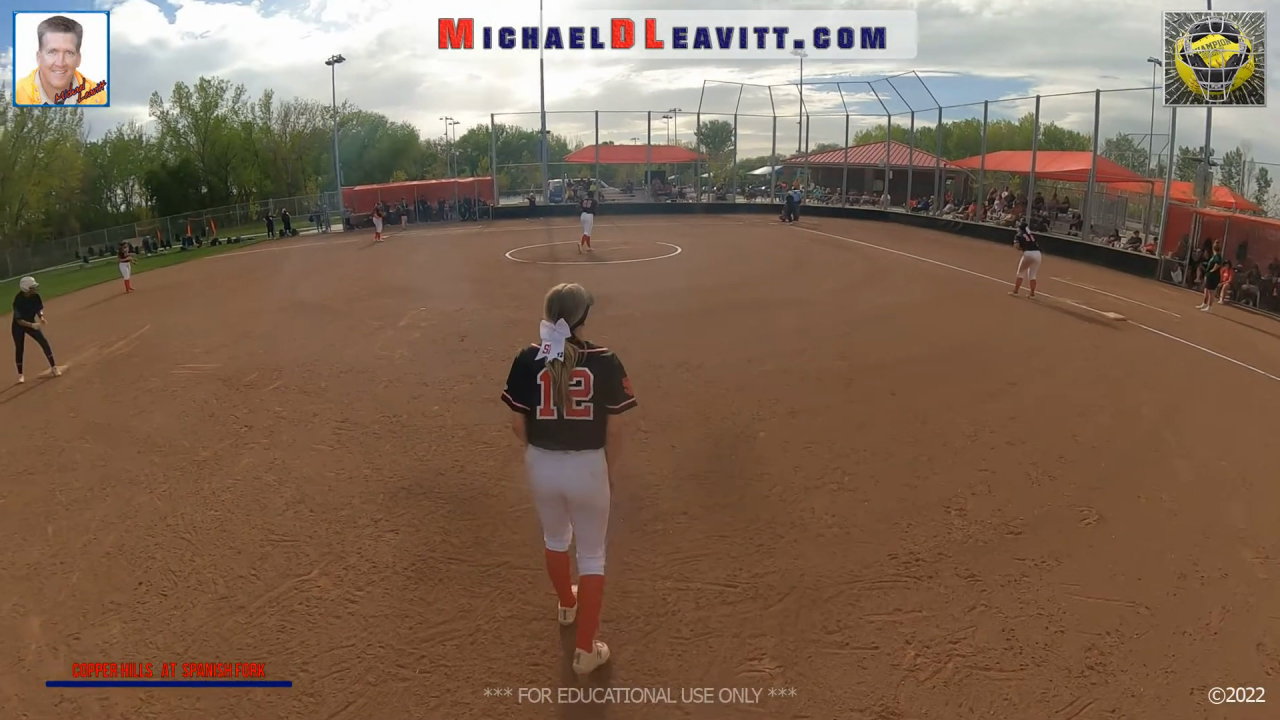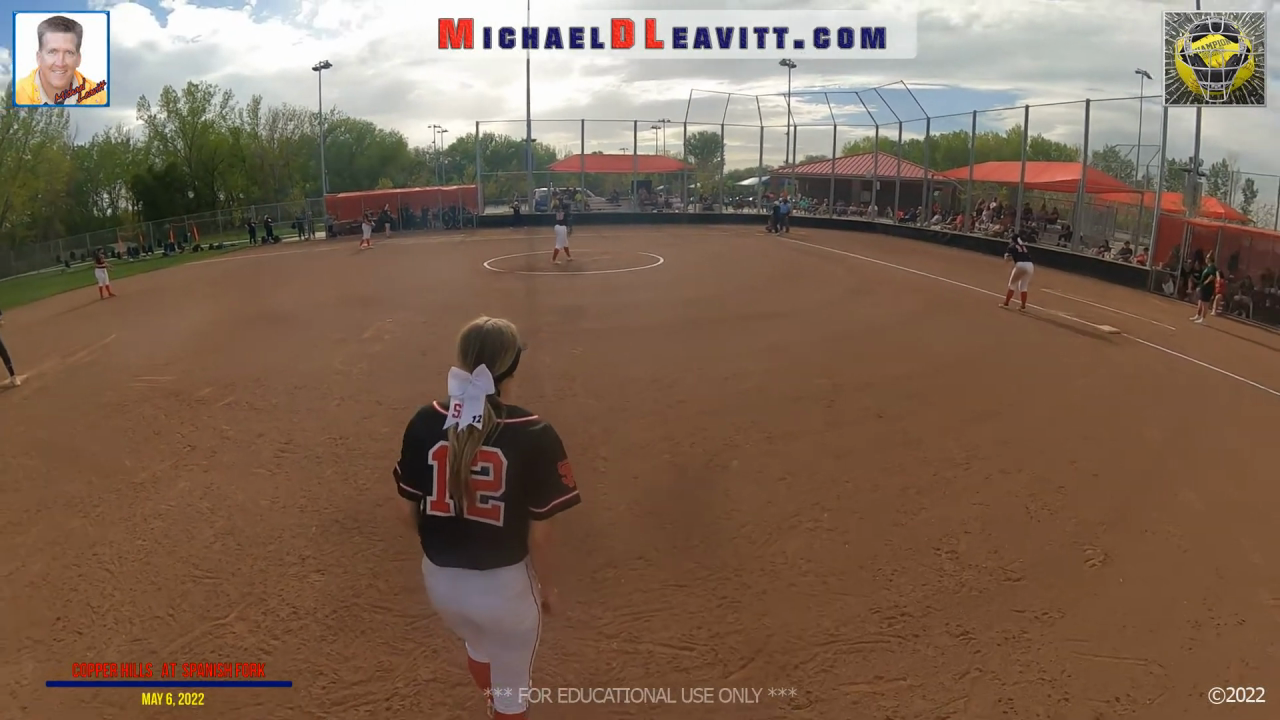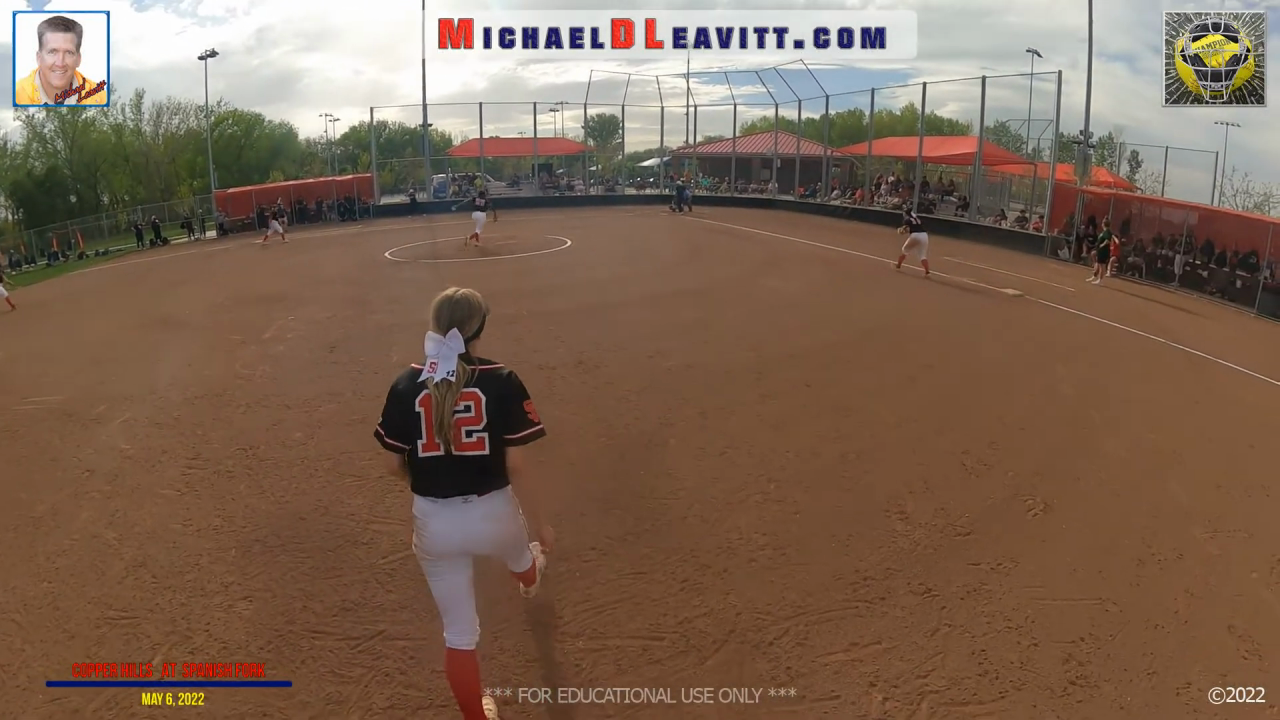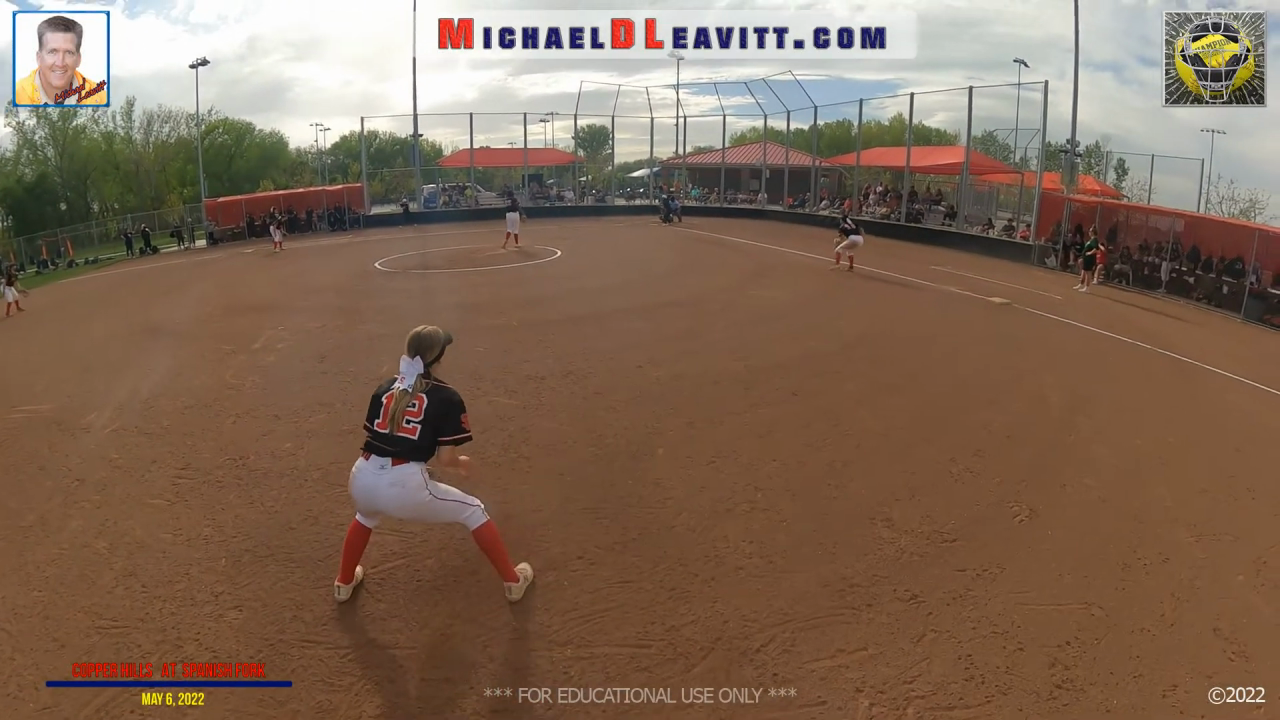
dt=1s
person 1, frame 1
left shoulder: (527, 361)
right shoulder: (604, 362)
left elbow: (518, 424)
right elbow: (613, 428)
right wrist: (609, 468)
left hip: (542, 465)
right hip: (588, 466)
left knee: (555, 538)
right knee: (592, 555)
left ankle: (567, 604)
right ankle: (586, 649)
person 1, frame 2
left shoulder: (425, 424)
right shoulder: (534, 436)
left elbow: (410, 511)
right elbow: (538, 536)
right wrist: (546, 586)
left hip: (440, 579)
right hip: (505, 584)
left knee: (478, 646)
right knee: (512, 686)
person 1, frame 3
left shoulder: (406, 386)
right shoulder: (502, 382)
left elbow: (396, 463)
right elbow: (516, 464)
right wrist: (537, 522)
left hip: (432, 520)
right hip: (492, 512)
left knee: (459, 630)
right knee: (519, 550)
right ankle: (528, 581)
person 1, frame 4
left shoulder: (385, 388)
right shoulder: (447, 398)
right elbow: (445, 459)
right wrist: (462, 463)
left hip: (362, 479)
right hip: (405, 485)
left knee: (367, 514)
right knee: (473, 511)
left ankle: (344, 582)
right ankle: (513, 580)
